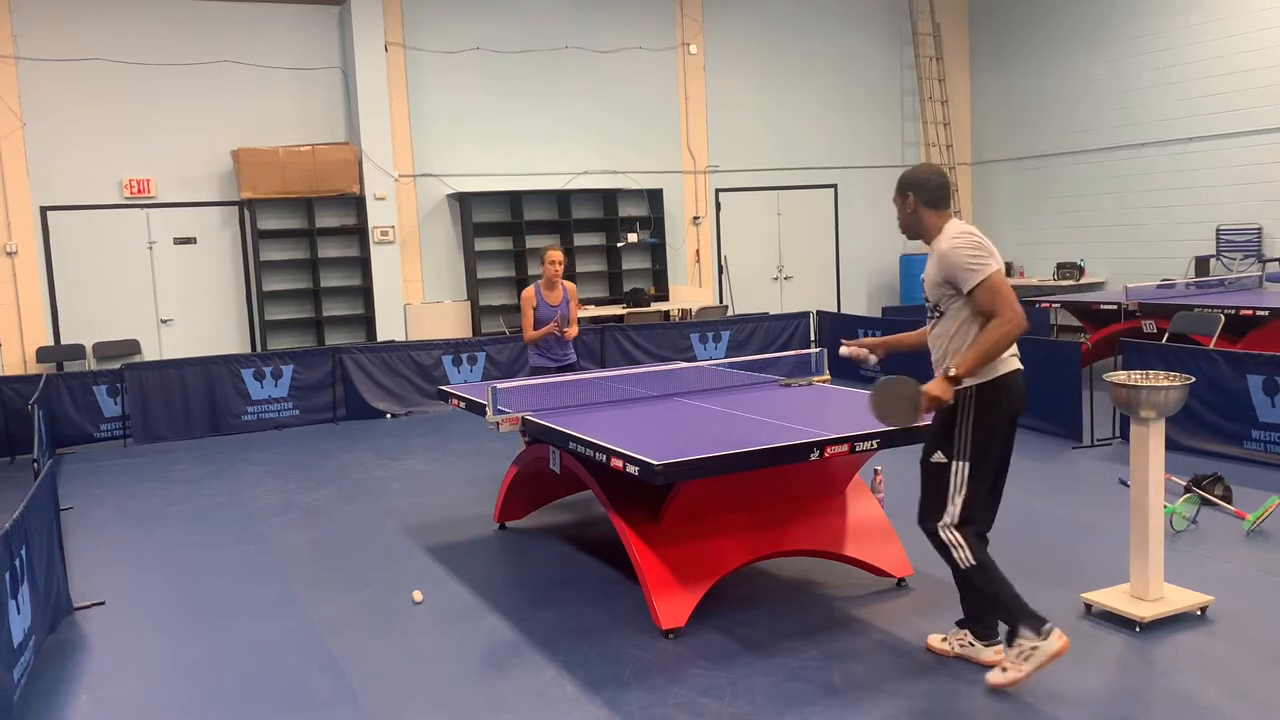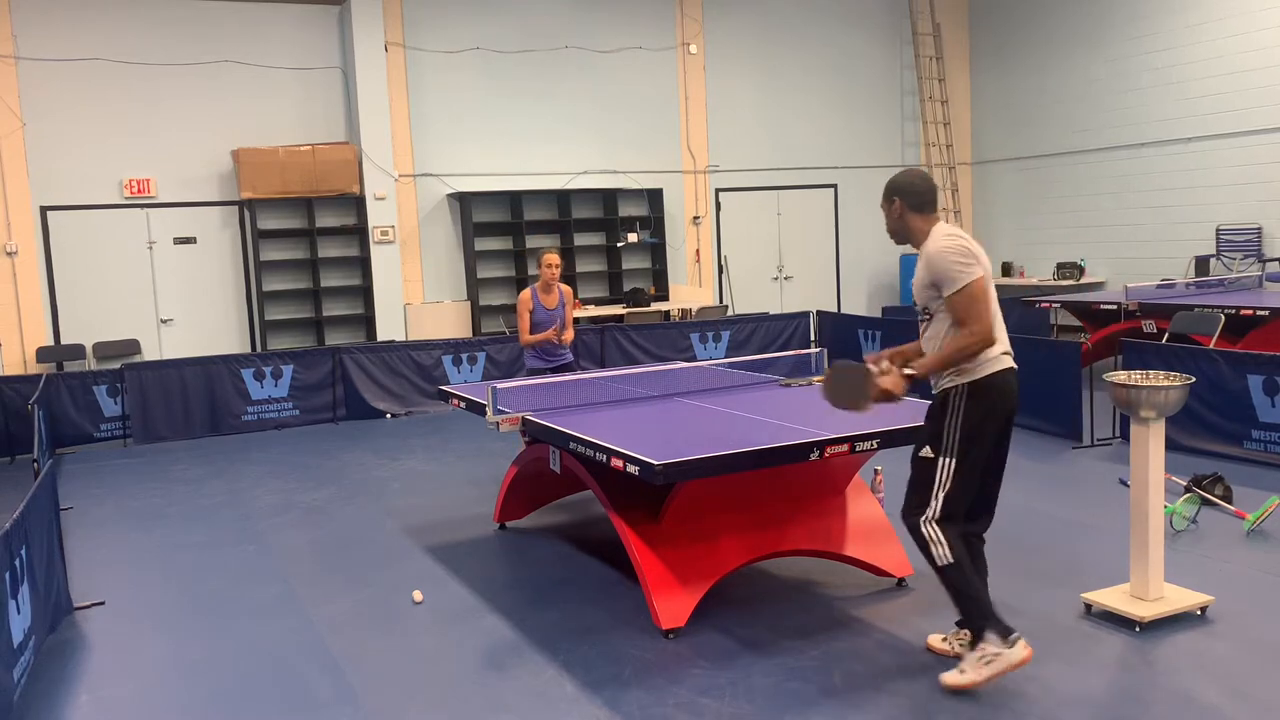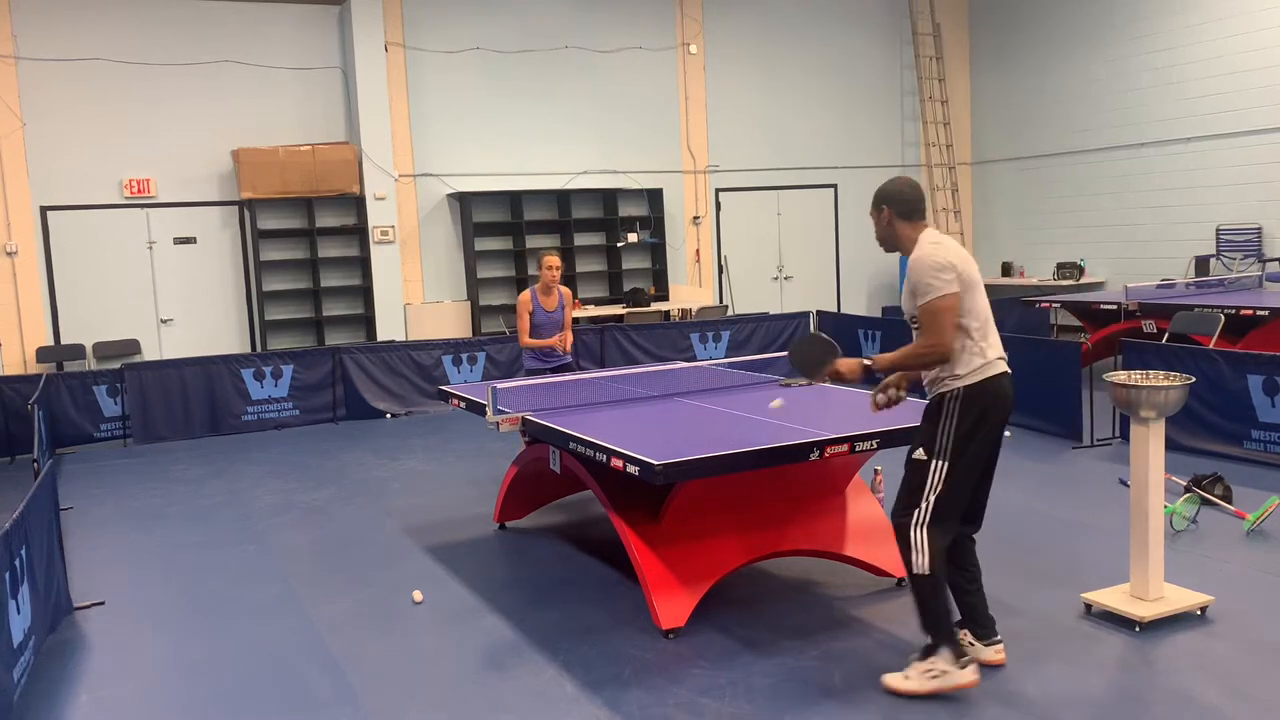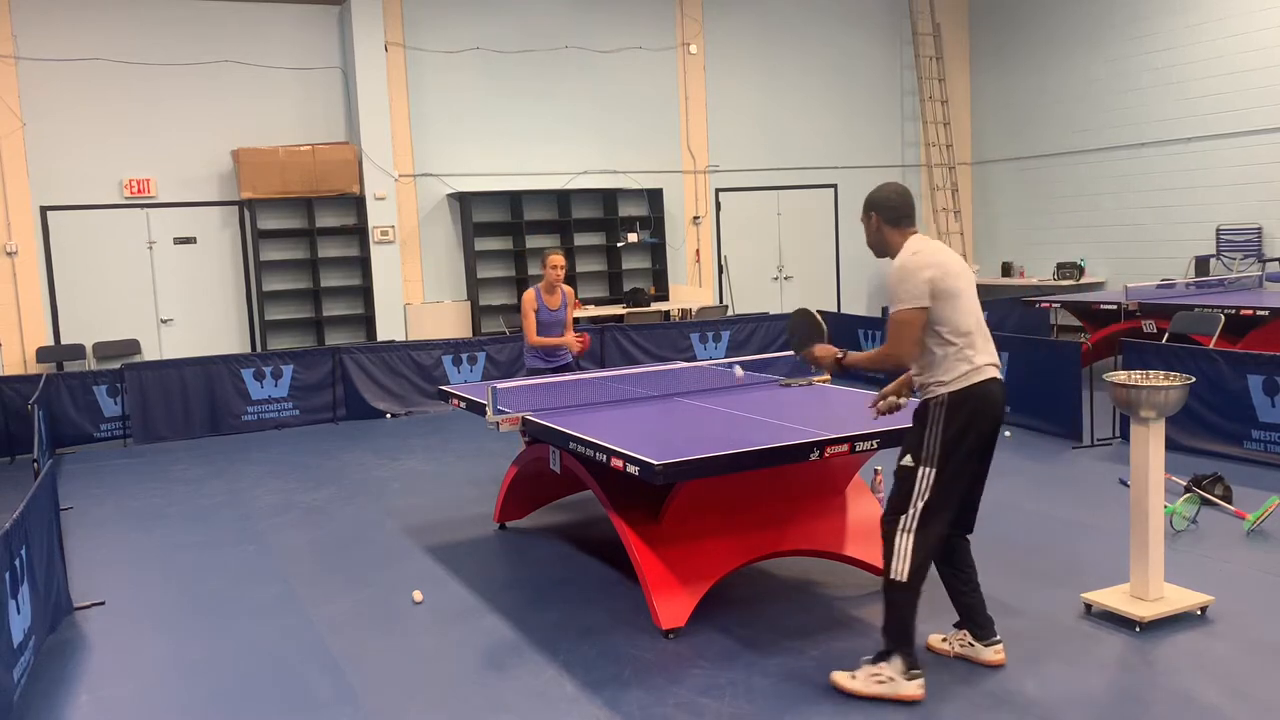
dt=0.1s
person 1, frame 1
left shoulder: (958, 245)
right shoulder: (948, 247)
left elbow: (1010, 322)
left wrist: (951, 377)
right wrist: (883, 344)
left hip: (982, 392)
right hip: (979, 392)
left knee: (945, 520)
right knee: (962, 516)
left ankle: (1030, 630)
right ankle: (979, 631)
person 1, frame 2
left shoulder: (943, 250)
right shoulder: (944, 246)
left elbow: (980, 334)
left wrist: (908, 374)
right wrist: (896, 359)
left hip: (975, 393)
right hip: (989, 389)
left knee: (927, 516)
right knee: (962, 516)
left ankle: (994, 638)
right ankle: (977, 629)
person 1, frame 3
left shoulder: (928, 258)
right shoulder: (940, 250)
left elbow: (938, 347)
left wrist: (867, 368)
right wrist: (900, 375)
left hip: (967, 395)
right hip: (986, 389)
left knee: (918, 521)
right knee: (952, 523)
left ankle: (949, 655)
right ankle: (982, 635)
person 1, frame 4
left shoulder: (907, 266)
right shoulder: (942, 254)
left elbow: (893, 355)
left wrist: (836, 359)
right wrist: (914, 380)
left hip: (955, 403)
right hip: (987, 391)
left knee: (907, 527)
right knee: (949, 524)
left ankle: (899, 666)
right ankle: (980, 634)
